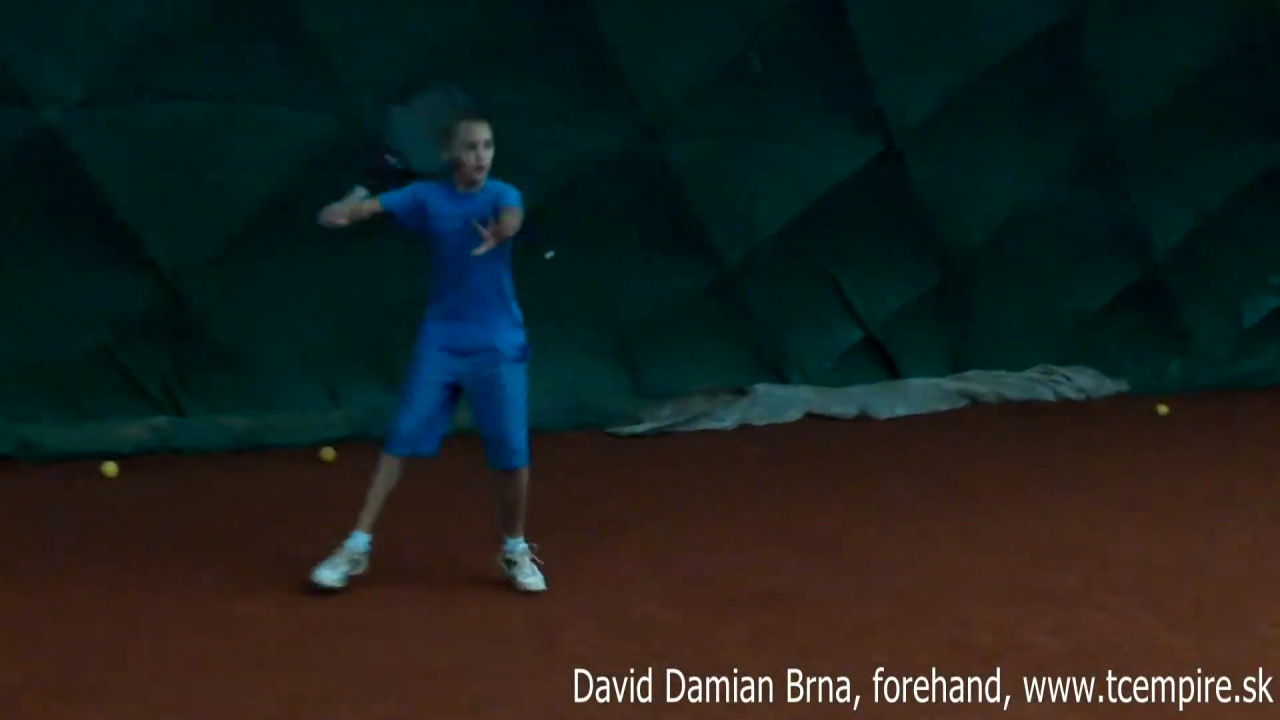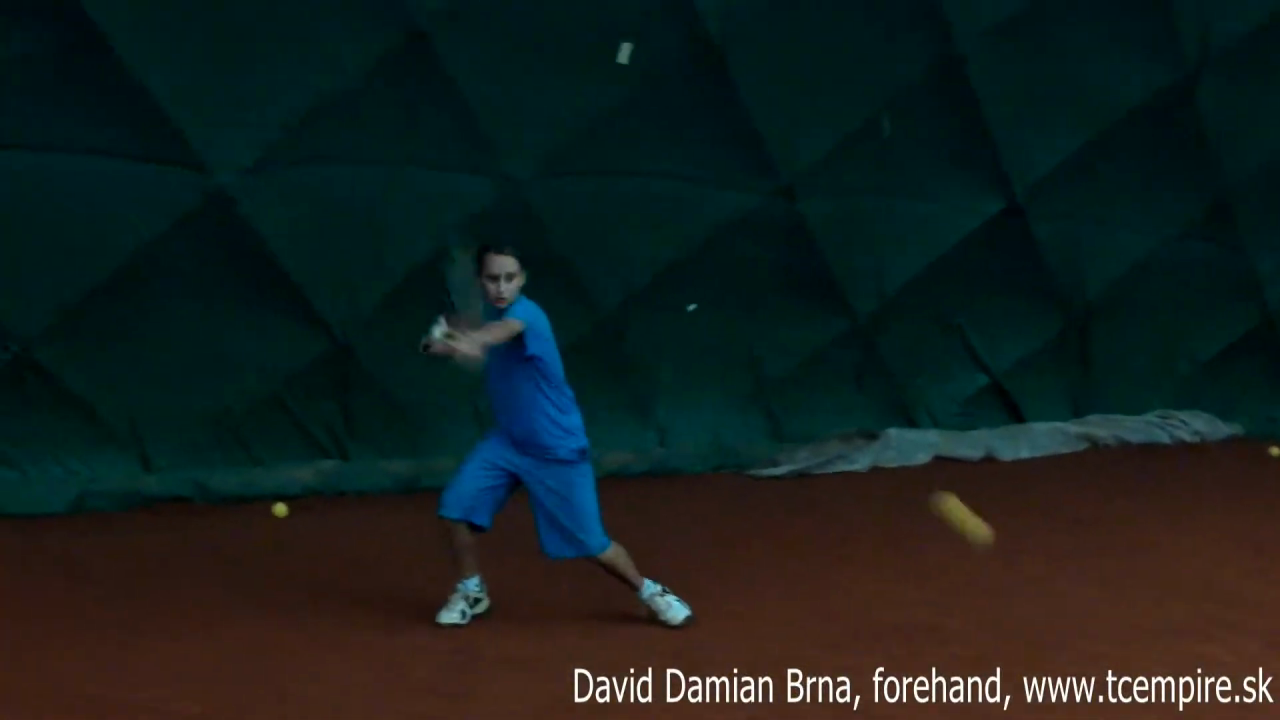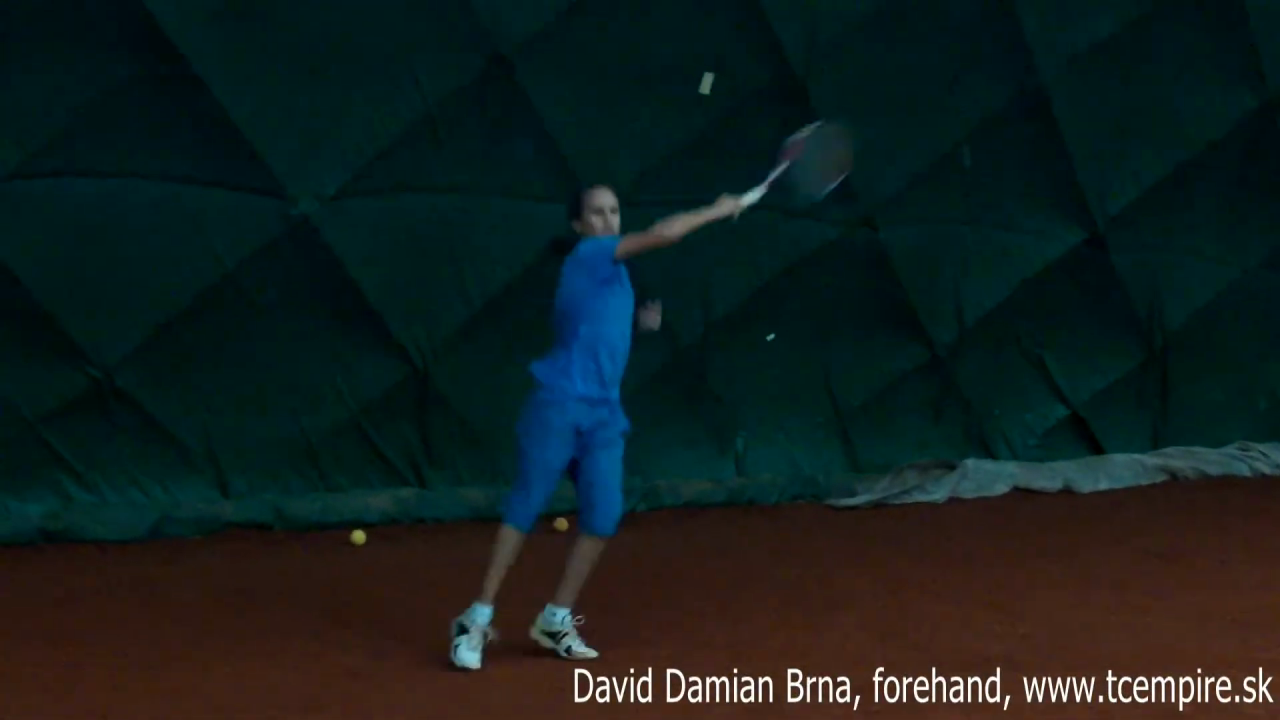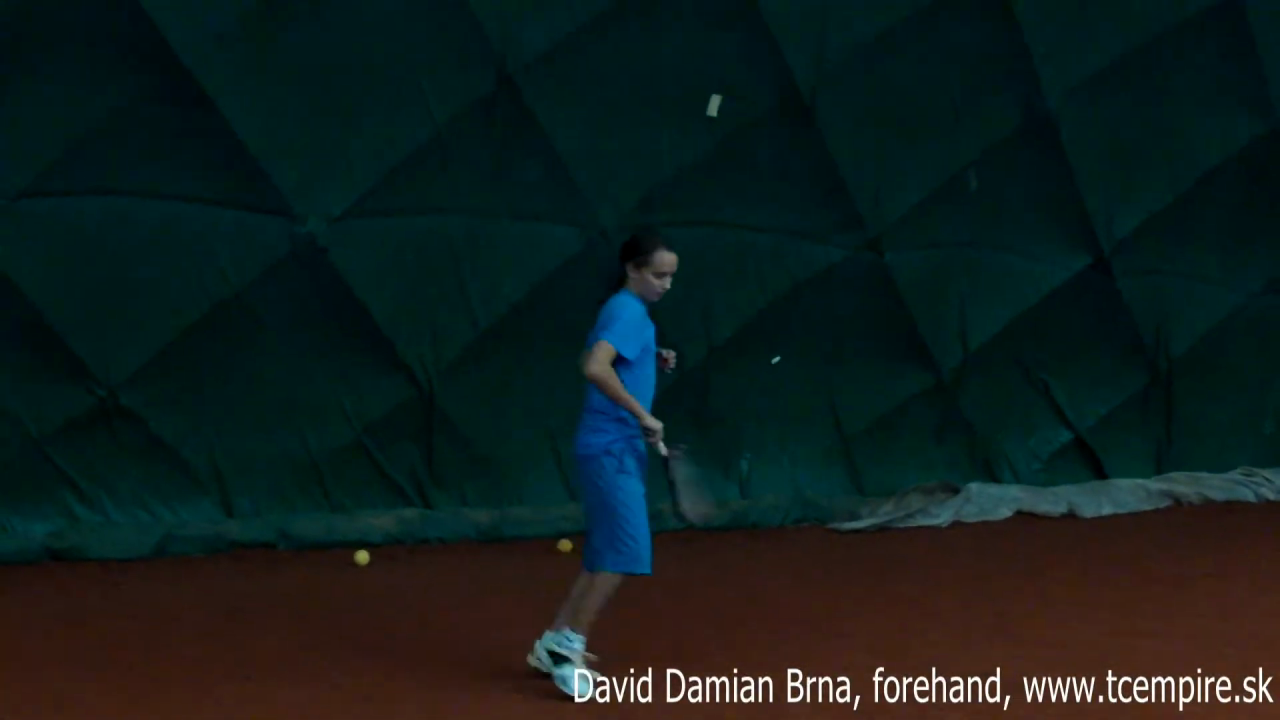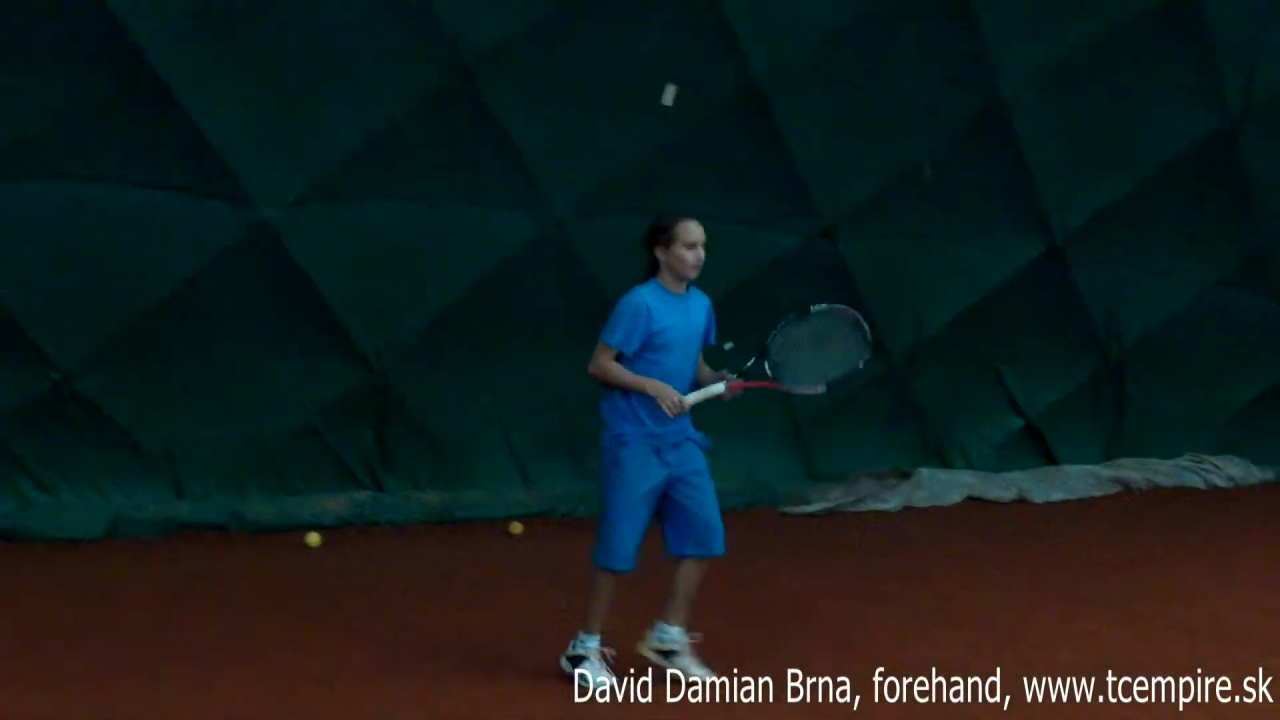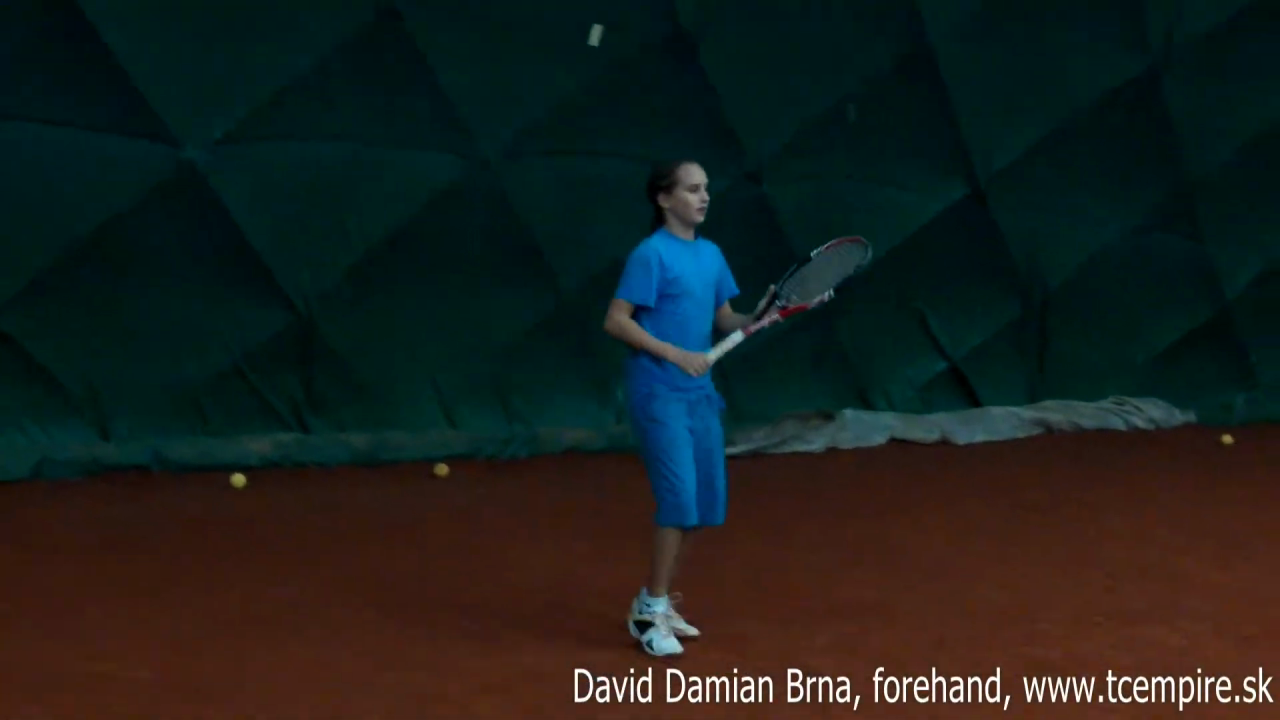
dt=0.5s
person 1, frame 1
left shoulder: (502, 194)
right shoulder: (426, 196)
left elbow: (512, 219)
right elbow: (365, 207)
left wrist: (496, 234)
right wrist: (342, 211)
left hip: (498, 343)
right hip: (439, 338)
left knee: (512, 451)
right knee: (403, 439)
left ankle: (516, 550)
right ankle: (357, 547)
person 1, frame 2
left shoulder: (525, 313)
right shoulder: (493, 312)
left elbow: (504, 330)
left wrist: (471, 340)
right wrist: (452, 341)
left hip: (557, 449)
right hip: (505, 441)
left knee: (589, 543)
right knee: (456, 508)
left ankle: (650, 589)
right ankle: (471, 590)
person 1, frame 3
left shoulder: (616, 271)
right shoulder: (588, 255)
right elbow: (659, 235)
left wrist: (639, 318)
right wrist: (716, 211)
left hip: (602, 409)
right hip: (558, 402)
left knee: (603, 520)
right knee: (523, 511)
left ankle: (555, 621)
right ankle: (477, 618)
person 1, frame 4
left shoulder: (630, 312)
right shoulder: (626, 313)
right elbow: (596, 369)
left wrist: (653, 362)
right wrist: (641, 414)
left hip: (623, 448)
right hip: (609, 448)
left knee: (606, 555)
right knee: (626, 554)
left ankle: (556, 644)
right ankle: (568, 645)
person 1, frame 5
left shoulder: (700, 305)
right shoulder: (638, 304)
right elbow: (599, 366)
left wrist: (717, 380)
right wrist: (652, 388)
left hip: (680, 440)
right hip: (631, 442)
left knee: (704, 535)
right knee: (618, 545)
left ankle: (668, 637)
right ankle: (586, 647)
person 1, frame 6
left shoulder: (711, 254)
right shoulder: (651, 255)
left elbow: (723, 321)
right elbow: (615, 320)
left wrist: (756, 318)
right wrist: (672, 355)
left hip: (699, 395)
right hip: (657, 395)
left knee: (707, 503)
right knee: (679, 499)
left ankle: (662, 599)
right ankle: (649, 609)
